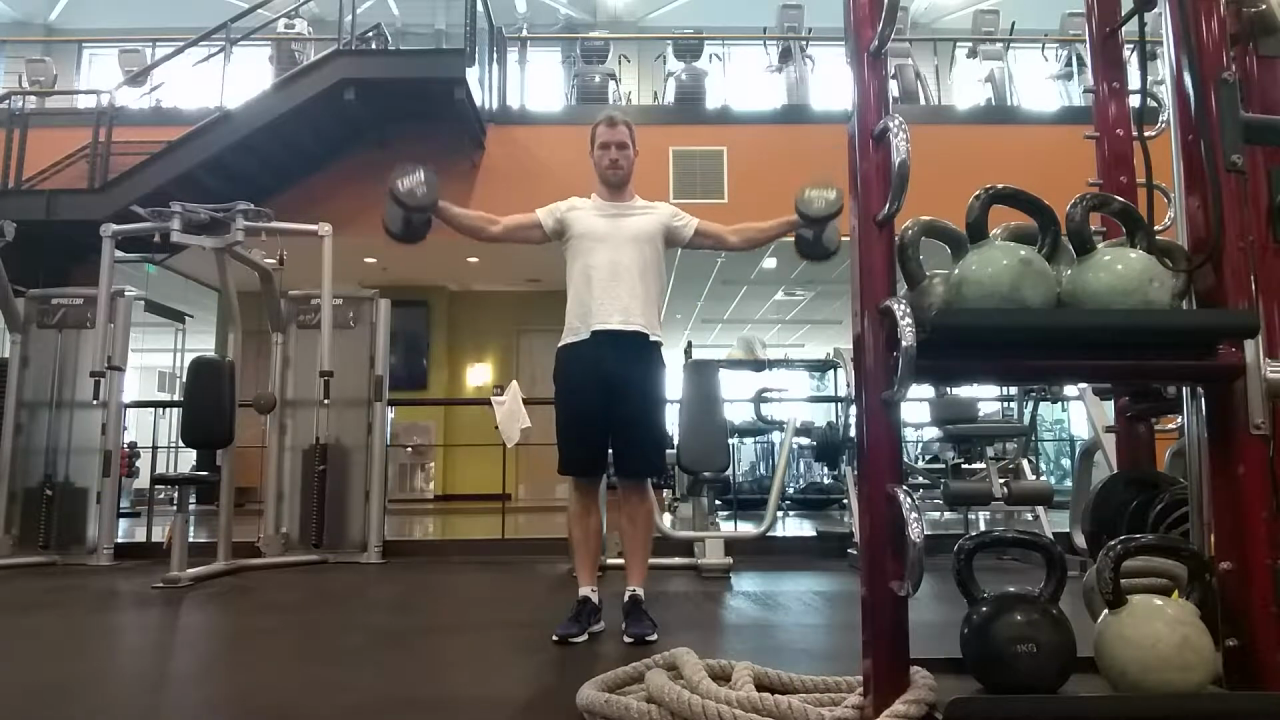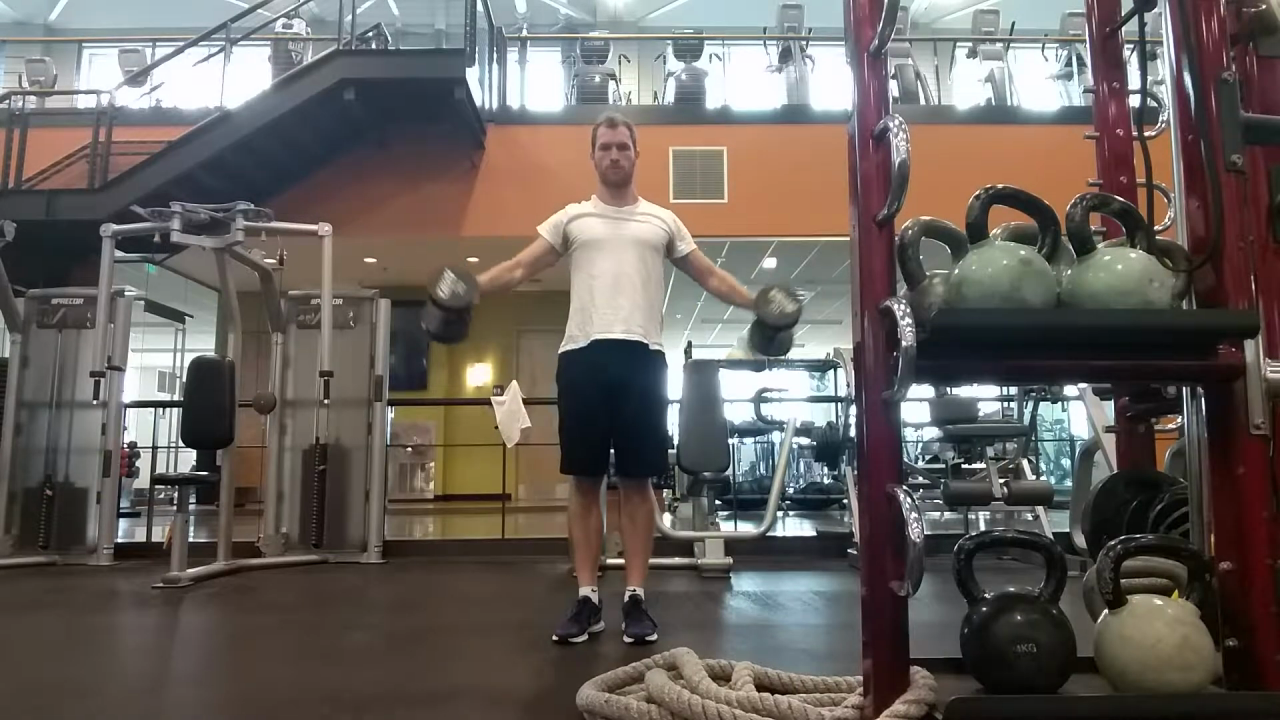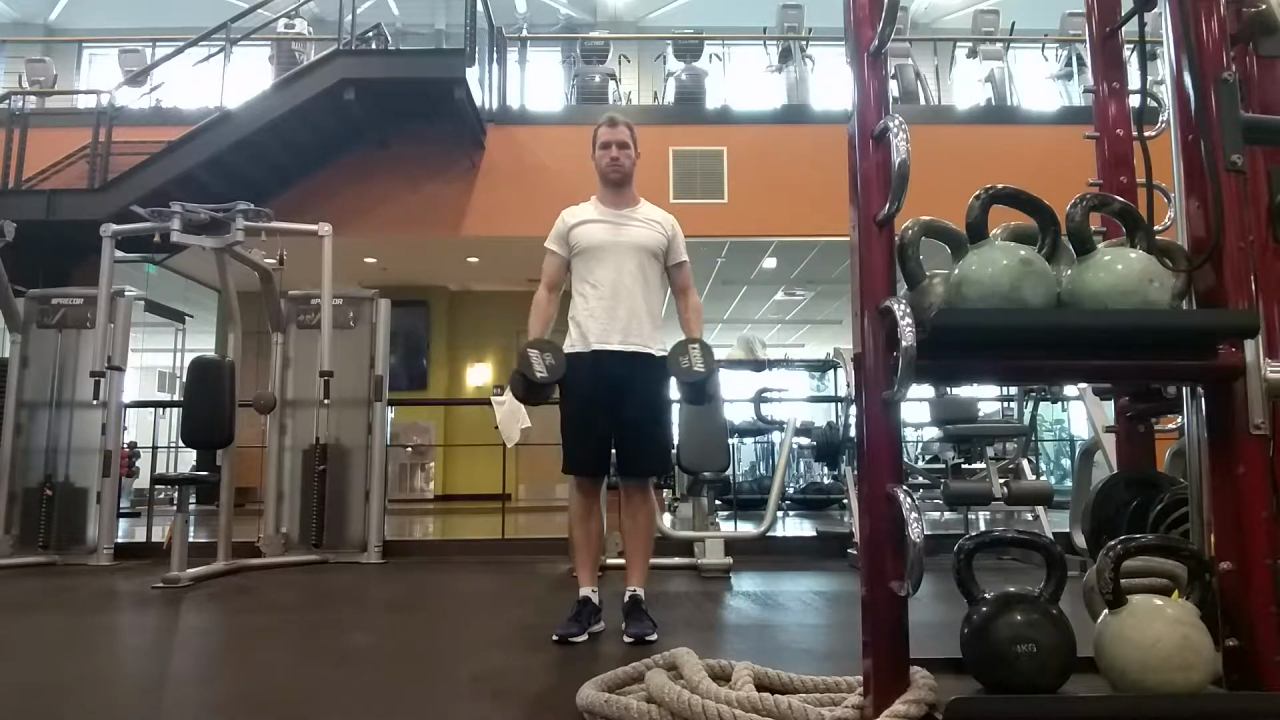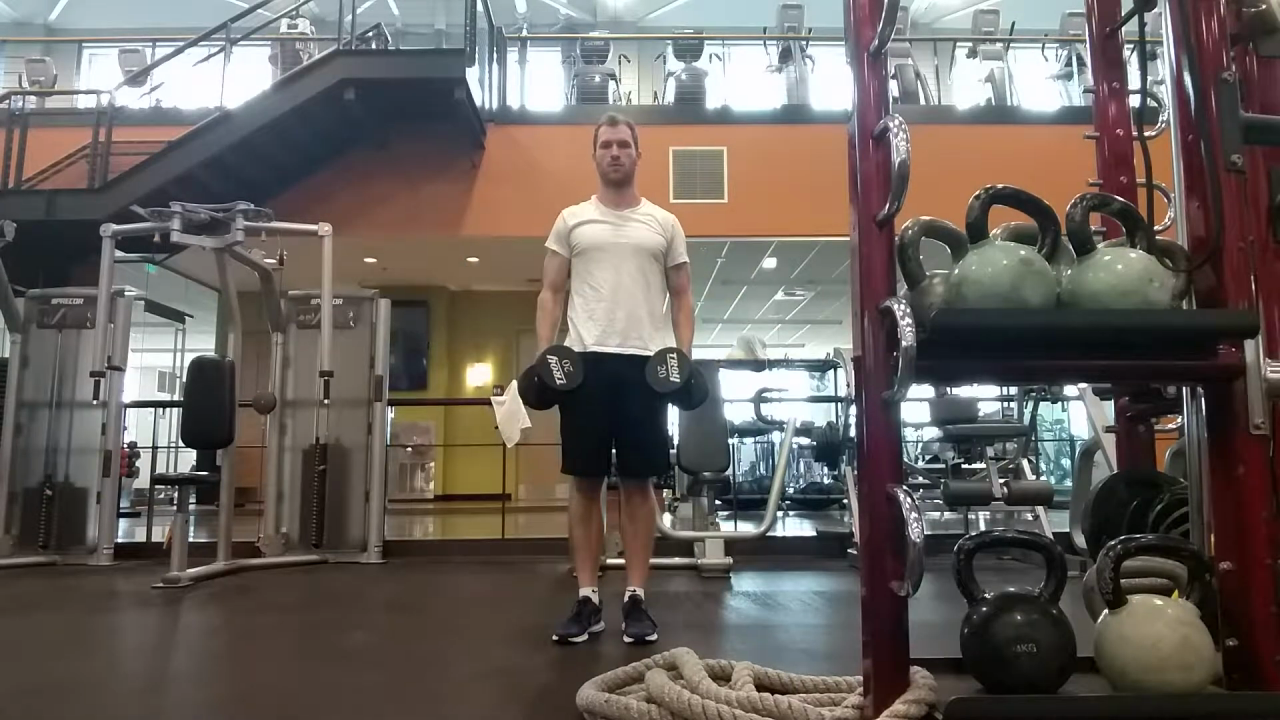
dt=0.5s
person 1, frame 1
left shoulder: (661, 215)
right shoulder: (569, 211)
left elbow: (731, 236)
right elbow: (495, 227)
left wrist: (797, 221)
right wrist: (437, 208)
left hip: (639, 352)
right hip: (581, 352)
left knee: (636, 481)
right knee: (583, 481)
left ankle: (635, 598)
right ankle: (587, 599)
person 1, frame 2
left shoulder: (662, 220)
right shoulder: (571, 218)
left elbow: (710, 275)
right elbow: (519, 267)
left wrist: (758, 302)
left hip: (642, 357)
right hip: (583, 356)
left knee: (637, 481)
right knee: (584, 481)
left ankle: (635, 598)
right ankle: (587, 598)
person 1, frame 3
left shoulder: (663, 223)
right shoulder: (571, 220)
left elbow: (686, 293)
right elbow: (548, 291)
left wrist: (695, 347)
right wrist: (534, 346)
left hip: (644, 362)
right hip: (584, 360)
left knee: (638, 481)
right knee: (586, 481)
left ankle: (635, 598)
right ankle: (588, 598)
person 1, frame 4
left shoulder: (664, 223)
right shoulder: (571, 220)
left elbow: (681, 297)
right elbow: (551, 293)
left wrist: (683, 357)
right wrist: (545, 355)
left hip: (644, 365)
right hip: (584, 363)
left knee: (638, 483)
right knee: (585, 483)
left ankle: (635, 598)
right ankle: (588, 599)
